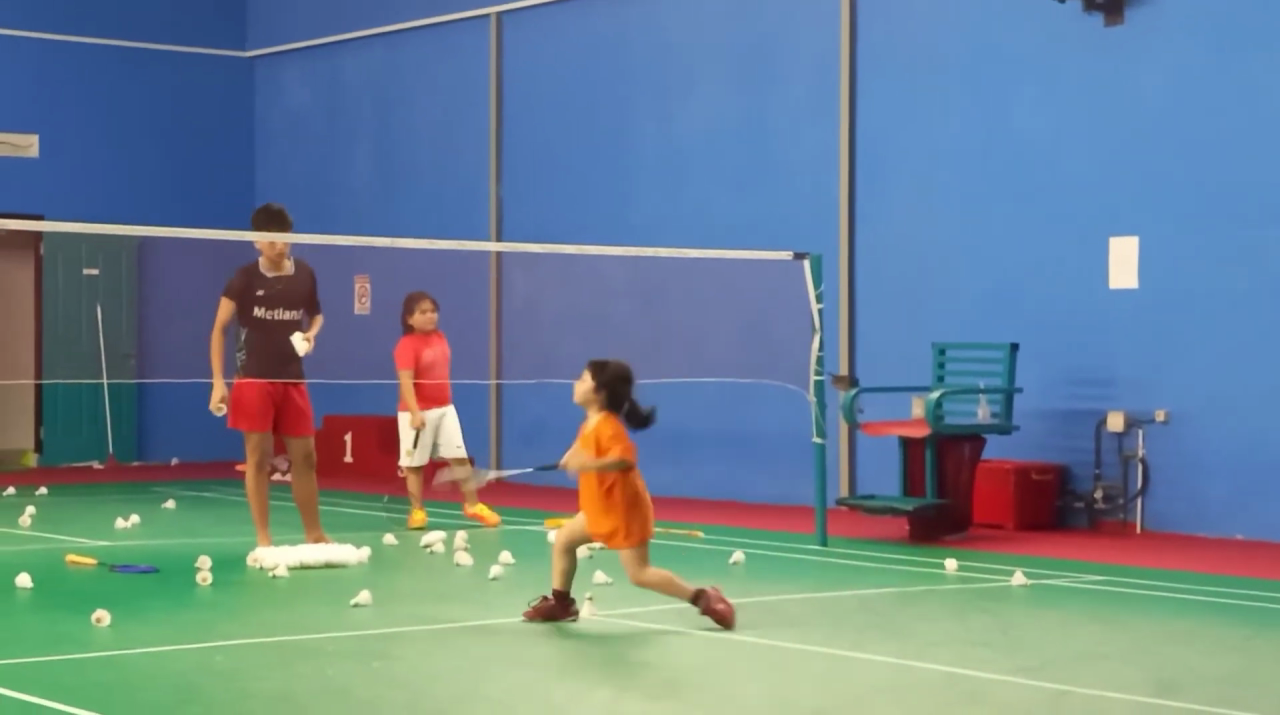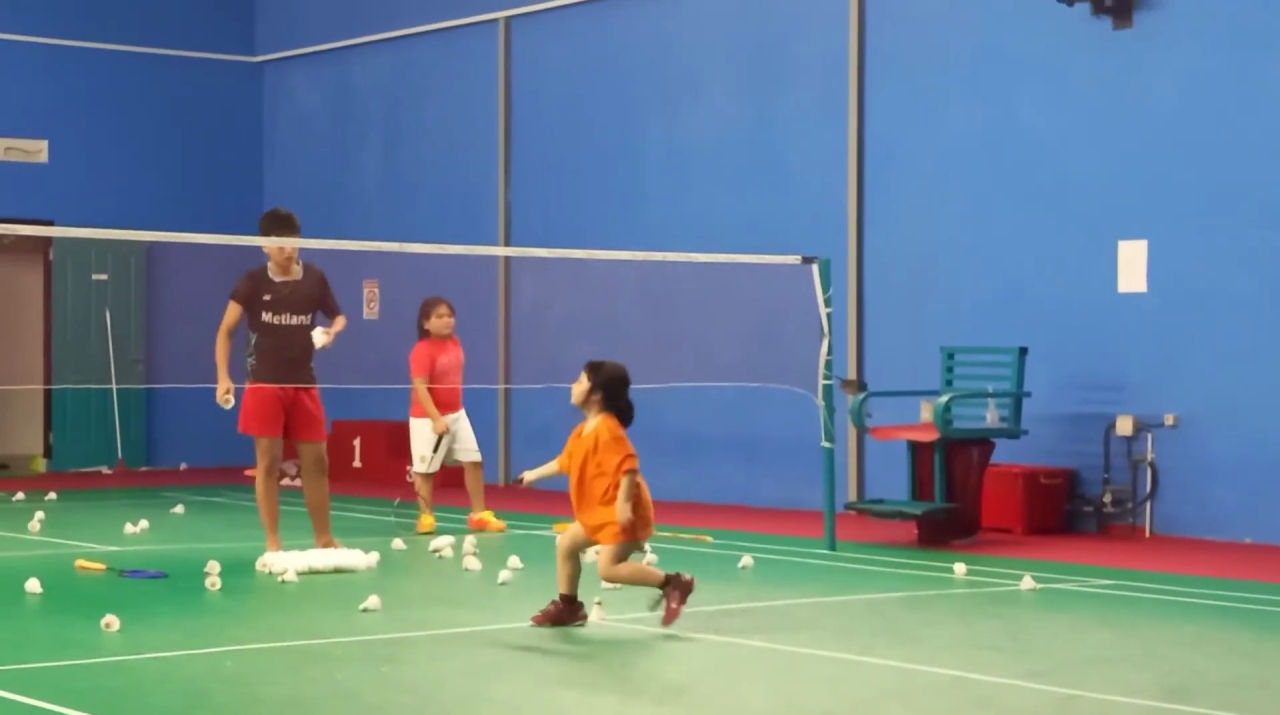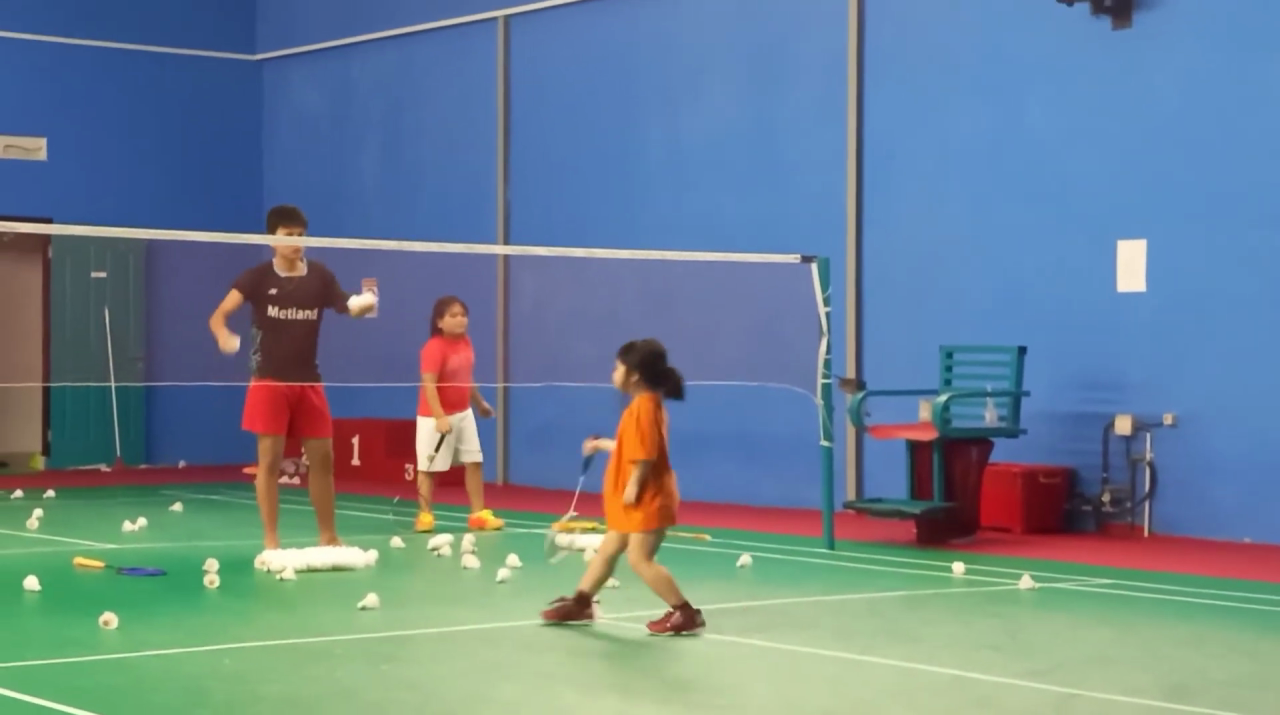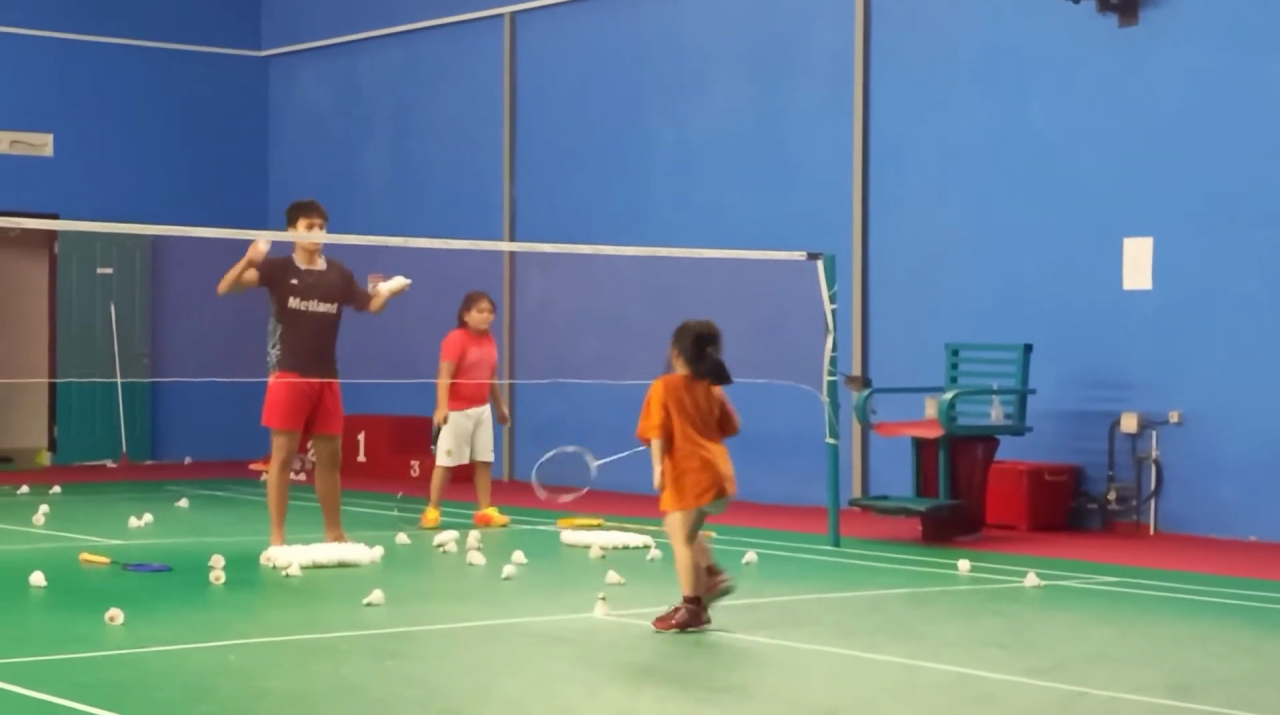
dt=0.2s
person 1, frame 1
left shoulder: (305, 274)
right shoulder: (244, 278)
left elbow: (316, 314)
right elbow: (219, 329)
left wrist: (311, 334)
right wrist: (218, 382)
left hip: (293, 380)
right hip: (254, 380)
left knee: (305, 457)
right knee: (259, 458)
left ankle: (315, 534)
right ankle: (263, 539)
person 1, frame 2
left shoulder: (315, 278)
right shoulder: (252, 282)
left elbow: (338, 316)
right elbow: (225, 331)
left wrist: (331, 331)
right wrist: (223, 377)
left hip: (304, 385)
right hip: (264, 385)
left knee: (317, 462)
right knee: (268, 464)
left ankle: (324, 539)
right ankle: (272, 543)
person 1, frame 3
left shoulder: (320, 275)
right shoulder: (257, 277)
left elbow: (349, 308)
right elbow: (218, 316)
left wrist: (364, 304)
right wrist: (224, 335)
left hip: (309, 382)
right hip: (269, 381)
left knee: (323, 459)
right knee: (270, 461)
left ankle: (329, 536)
right ankle: (271, 541)
person 1, frame 4
left shoulder: (338, 274)
right shoulder: (278, 269)
left elbow: (371, 304)
right elbow: (224, 289)
left wrist: (390, 289)
right wrist: (247, 260)
left hip: (326, 378)
right hip: (289, 376)
left knee: (330, 457)
right knee: (283, 456)
left ankle: (334, 533)
right ankle: (277, 537)
person 2, frame 1
left shoulder: (608, 425)
right shoulder: (592, 424)
left elbow: (623, 459)
left wrist: (589, 464)
right wrist: (575, 456)
left hip: (624, 509)
right hip: (601, 508)
left knee: (639, 574)
right knee: (563, 539)
left ankle: (703, 598)
right ankle: (561, 602)
person 2, frame 2
left shoulder: (608, 429)
right shoulder: (582, 429)
left elbow: (628, 467)
right elbow: (565, 462)
left wrist: (624, 503)
right wrist: (533, 473)
left hip: (620, 511)
right hip: (595, 511)
left knee: (608, 568)
right knee: (566, 546)
left ankle: (673, 583)
right ankle: (569, 606)
person 2, frame 3
left shoulder: (643, 407)
right shoulder: (648, 404)
left elbow: (644, 454)
left wrist: (634, 487)
right wrist: (604, 445)
left hip: (649, 499)
right hip: (629, 502)
left knee: (641, 560)
right knee: (608, 549)
left ankle: (684, 613)
right ankle: (579, 603)
person 2, frame 4
left shoulder: (664, 387)
right shoulder: (713, 390)
left elbow: (656, 431)
right elbow: (730, 428)
left wrist: (657, 466)
left hip: (690, 476)
right hip: (715, 471)
left knee: (681, 539)
right knee: (687, 534)
left ankle: (693, 608)
right ankle: (714, 577)
person 3, frame 1
left shoulder: (440, 338)
right shoulder: (406, 345)
right elbow: (405, 381)
right wrist: (415, 412)
left hip: (445, 409)
right hip: (417, 413)
left knee: (459, 457)
right knee: (414, 463)
left ankle: (472, 506)
right ankle: (417, 511)
person 3, frame 2
left shoulder: (455, 343)
right shoulder: (422, 350)
right elbow: (420, 388)
right wrist: (436, 418)
left hip: (457, 414)
right hip: (427, 418)
left knee: (474, 460)
right knee: (425, 468)
left ankle: (479, 514)
right ankle: (425, 516)
person 3, frame 3
left shoulder: (466, 343)
right shoulder: (435, 347)
right elbow: (429, 385)
left wrist: (480, 402)
right wrist: (440, 417)
left hip: (463, 413)
right hip: (437, 417)
left knee: (474, 461)
right knee: (429, 466)
left ankle: (478, 513)
right ankle: (425, 514)
person 3, frame 4
left shoulder: (489, 341)
right shoulder: (456, 339)
right elbow: (445, 375)
left wrist: (500, 405)
right wrist: (442, 407)
left hip: (482, 409)
right hip: (456, 410)
left knee: (484, 460)
right knee: (446, 461)
left ankle: (485, 510)
right ankle: (432, 510)
